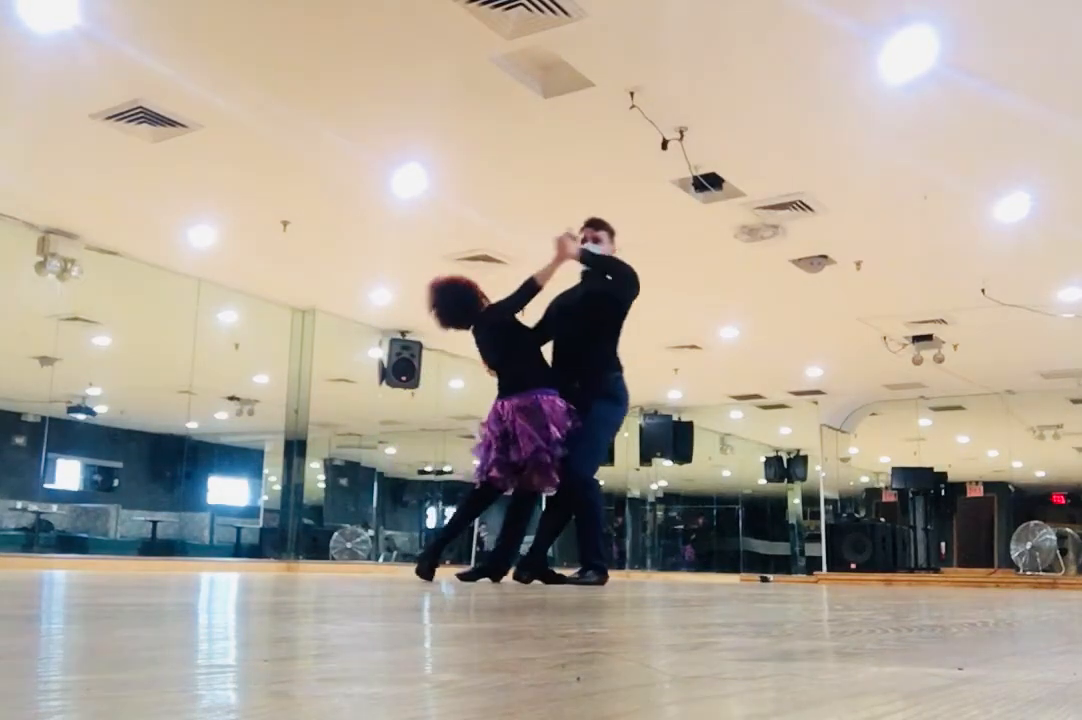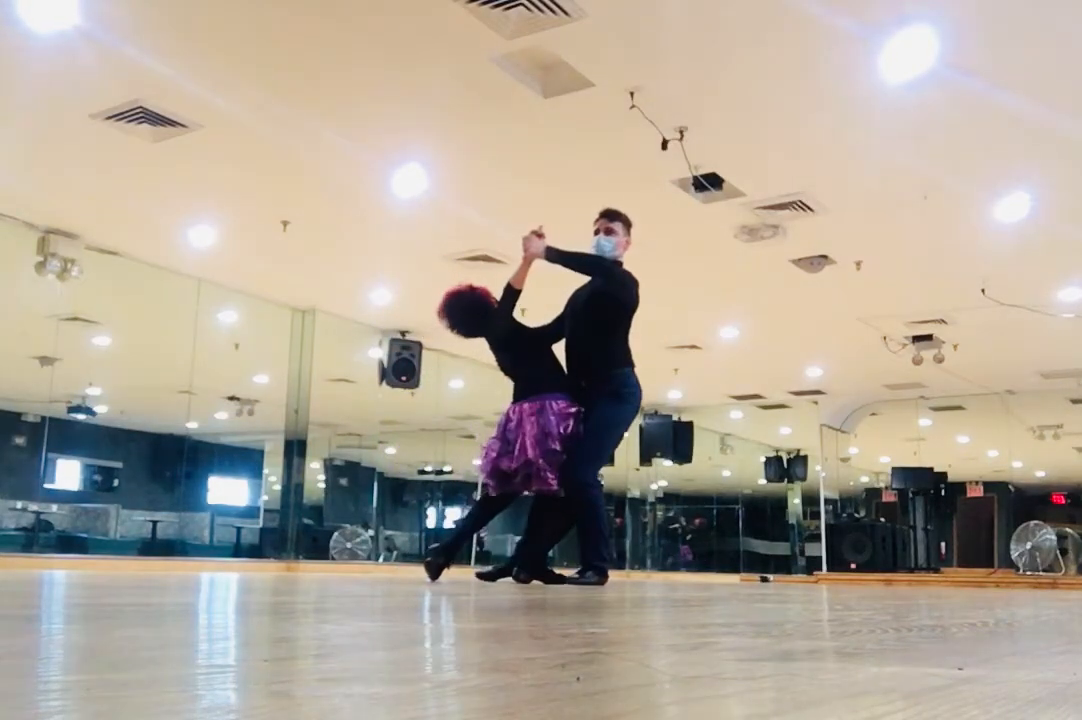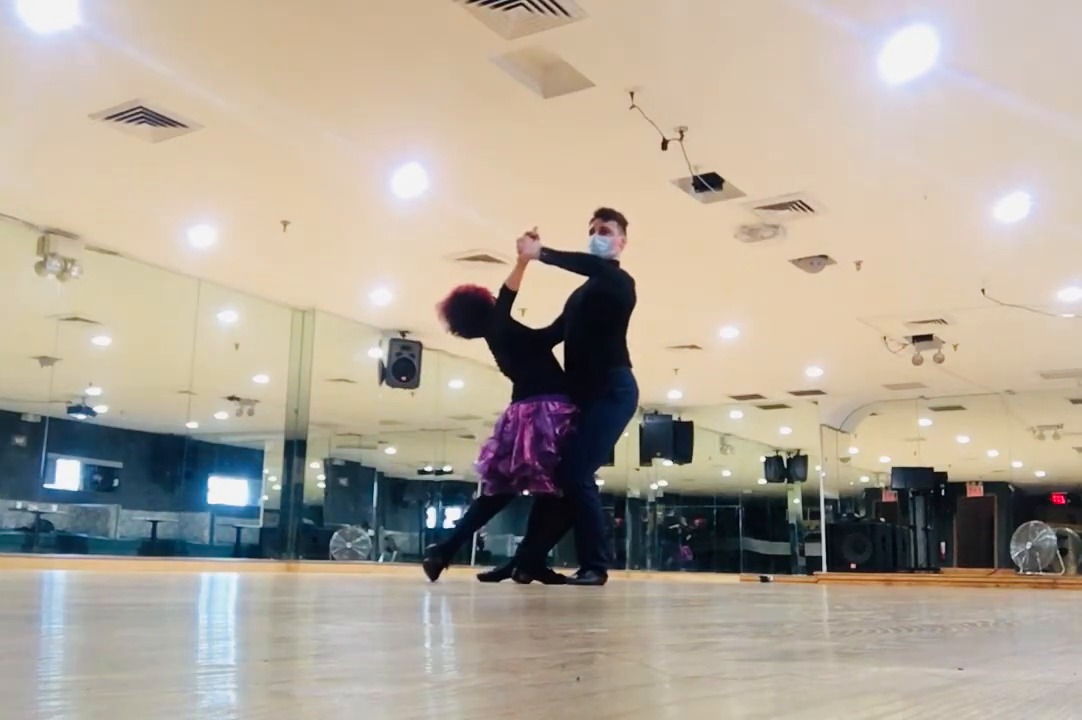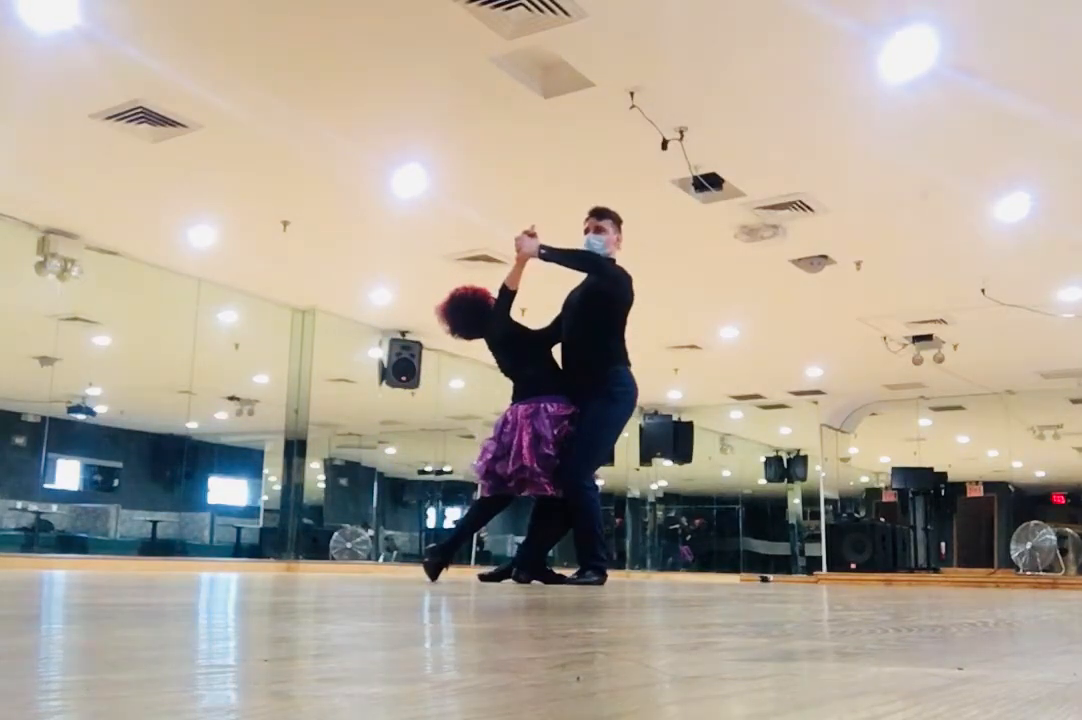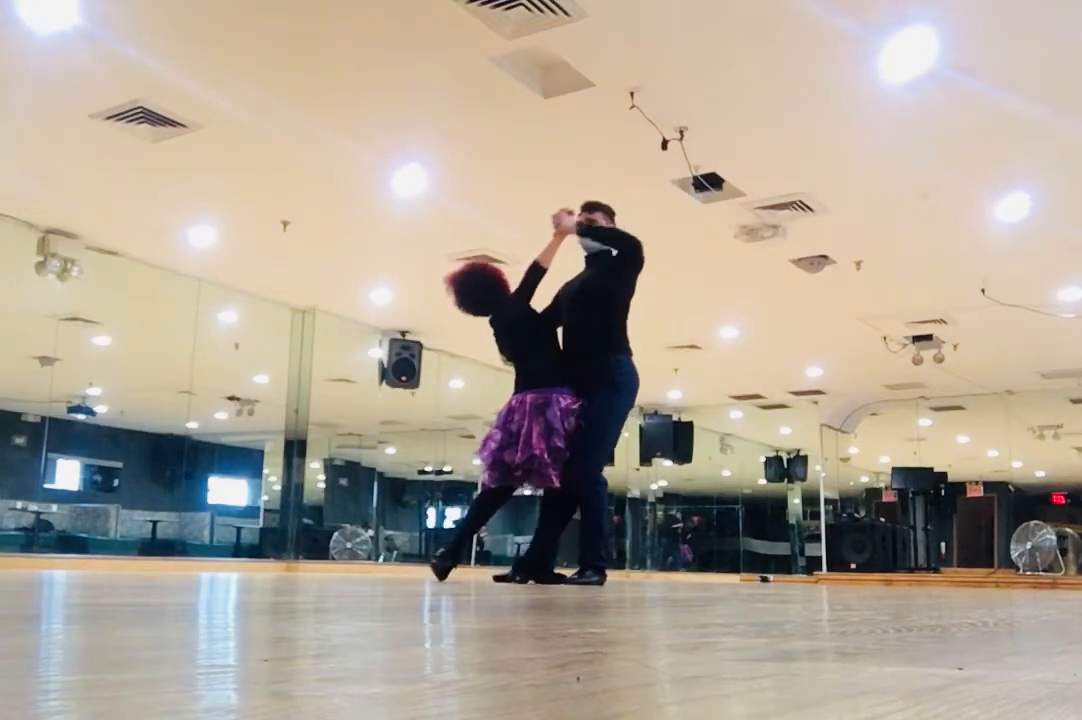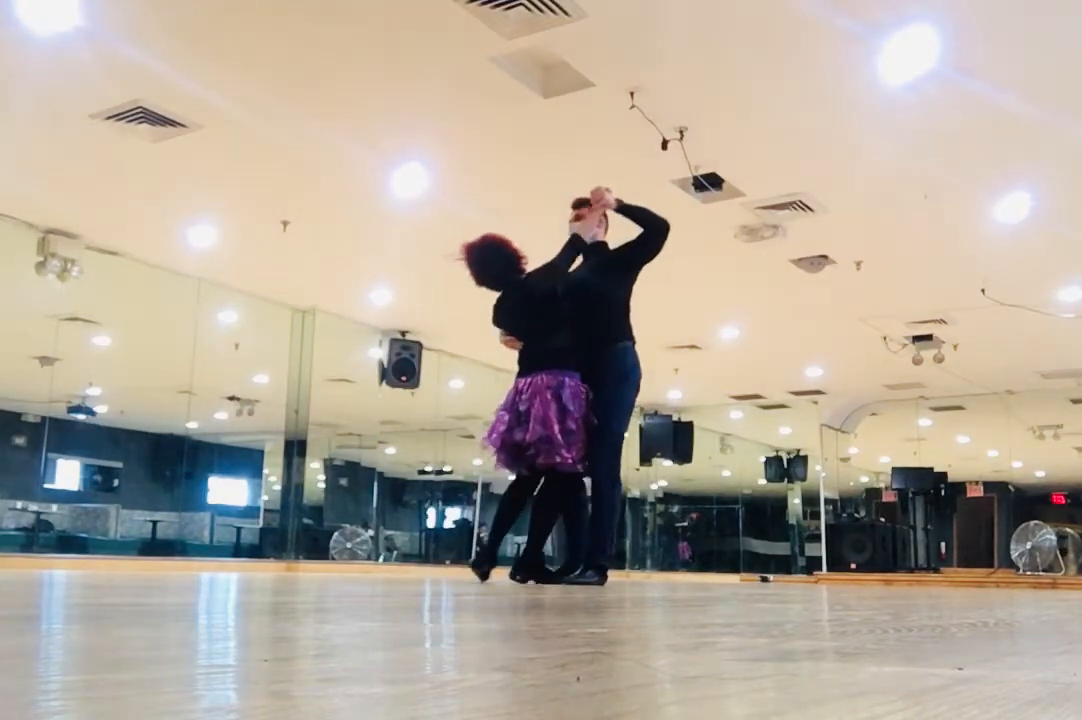
dt=0.4s
person 1, frame 1
left shoulder: (614, 289)
right shoulder: (565, 299)
left elbow: (629, 279)
right elbow: (533, 337)
left wrist: (588, 253)
left hip: (604, 392)
right hip: (567, 396)
left knee: (576, 472)
right knee: (560, 473)
left ankle: (594, 565)
right ankle: (535, 560)
person 1, frame 2
left shoulder: (623, 283)
right shoulder: (582, 293)
left elbow: (601, 268)
left wrist: (546, 252)
left hip: (616, 390)
right hip: (586, 394)
left knee: (581, 473)
right knee: (563, 474)
left ankle: (596, 566)
right ankle: (528, 559)
person 1, frame 3
left shoulder: (618, 282)
right shoulder: (581, 294)
left elbow: (595, 266)
right elbow: (555, 333)
left wrist: (541, 253)
left hip: (612, 390)
right hip: (582, 394)
left knee: (575, 474)
right knee: (557, 474)
left ankle: (594, 566)
right ankle: (528, 560)
person 1, frame 4
left shoulder: (615, 280)
right shoulder: (578, 293)
left elbow: (594, 263)
right elbow: (553, 333)
left wrist: (540, 250)
left hip: (611, 389)
right hip: (580, 392)
left knee: (575, 473)
right knee: (557, 473)
left ankle: (594, 566)
right ankle: (528, 560)
person 1, frame 5
left shoulder: (618, 271)
right shoulder: (572, 286)
left elbow: (632, 246)
right elbow: (543, 324)
left wrist: (581, 227)
left hip: (613, 377)
right hip: (578, 383)
left knee: (585, 468)
right knee: (564, 470)
left ankle: (593, 566)
right ankle: (538, 560)
person 1, frame 6
left shoulder: (619, 261)
right shoulder: (568, 279)
left elbow: (658, 229)
left wrist: (614, 205)
left hip: (615, 367)
right hip: (576, 373)
left knee: (603, 465)
left ankle: (595, 564)
right ankle: (570, 557)
person 2, frame 1
left shoulder: (484, 331)
right shoulder: (493, 317)
left elbow: (523, 343)
right elbow: (526, 293)
right wrist: (561, 257)
left hip: (510, 408)
right hip: (536, 404)
left knee: (491, 485)
right knee: (529, 486)
left ankle: (434, 551)
right ankle: (496, 561)
person 2, frame 2
left shoulder: (502, 335)
right shoulder: (501, 327)
left elbow: (549, 333)
right elbow: (508, 298)
right wrist: (529, 259)
left hip: (529, 411)
right hip: (547, 409)
left knee: (501, 490)
right knee: (549, 487)
left ankle: (446, 551)
right ankle: (529, 561)
person 2, frame 3
left shoulder: (502, 336)
right shoulder: (499, 328)
left elbow: (548, 336)
right elbow: (505, 299)
right wrist: (523, 260)
left hip: (528, 411)
right hip: (546, 410)
left knee: (500, 491)
right knee: (553, 490)
left ankle: (444, 550)
right ankle: (528, 561)
person 2, frame 4
left shoulder: (501, 337)
right shoulder: (499, 330)
left elbow: (546, 337)
right elbow: (504, 298)
right wrist: (522, 258)
left hip: (527, 413)
right hip: (546, 412)
left knee: (499, 492)
right knee: (556, 492)
left ankle: (443, 551)
right ankle: (529, 562)
person 2, frame 5
left shoulder: (499, 322)
right shoulder: (513, 310)
right elbow: (532, 277)
right wrist: (559, 236)
left hip: (525, 403)
right hip: (551, 401)
left knee: (500, 484)
right knee: (561, 484)
left ankle: (452, 551)
person 2, frame 6
left shoulder: (504, 305)
right shoulder: (537, 284)
right elbow: (572, 248)
right wrist: (597, 212)
left hip: (527, 387)
right hip: (557, 384)
left knee: (528, 476)
right knee: (560, 474)
left ankle: (489, 553)
right ankle: (530, 559)
